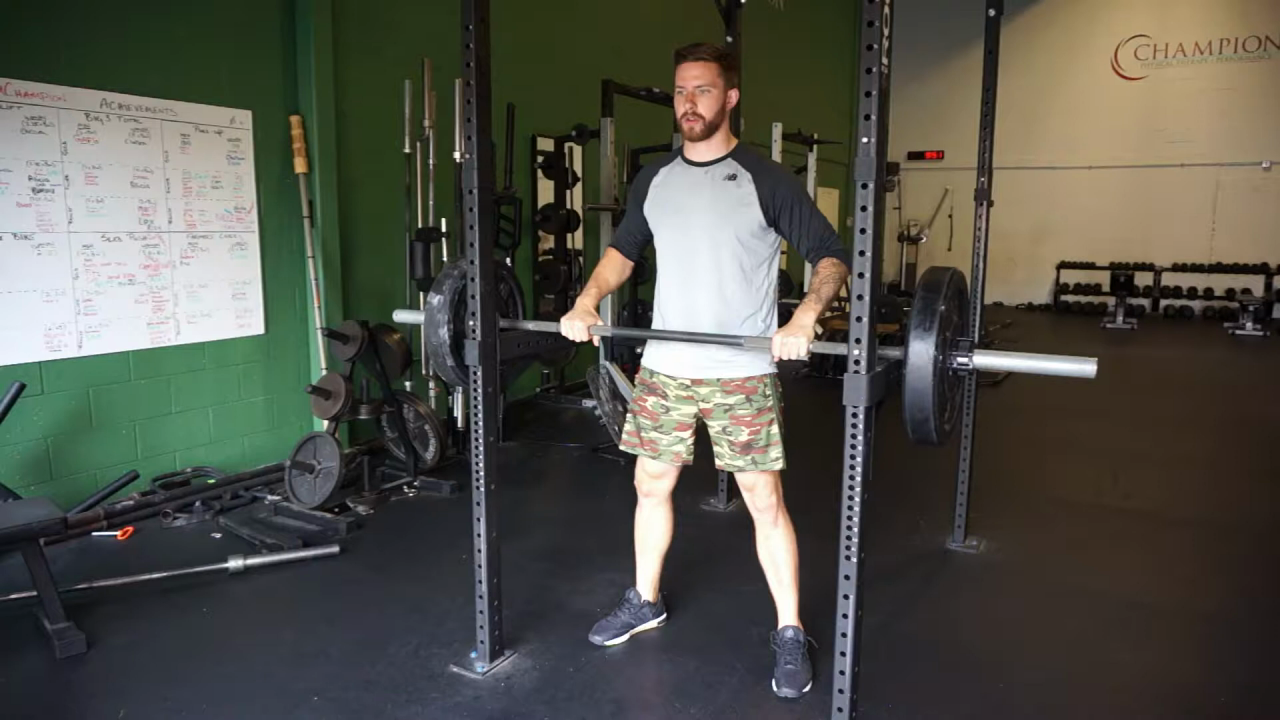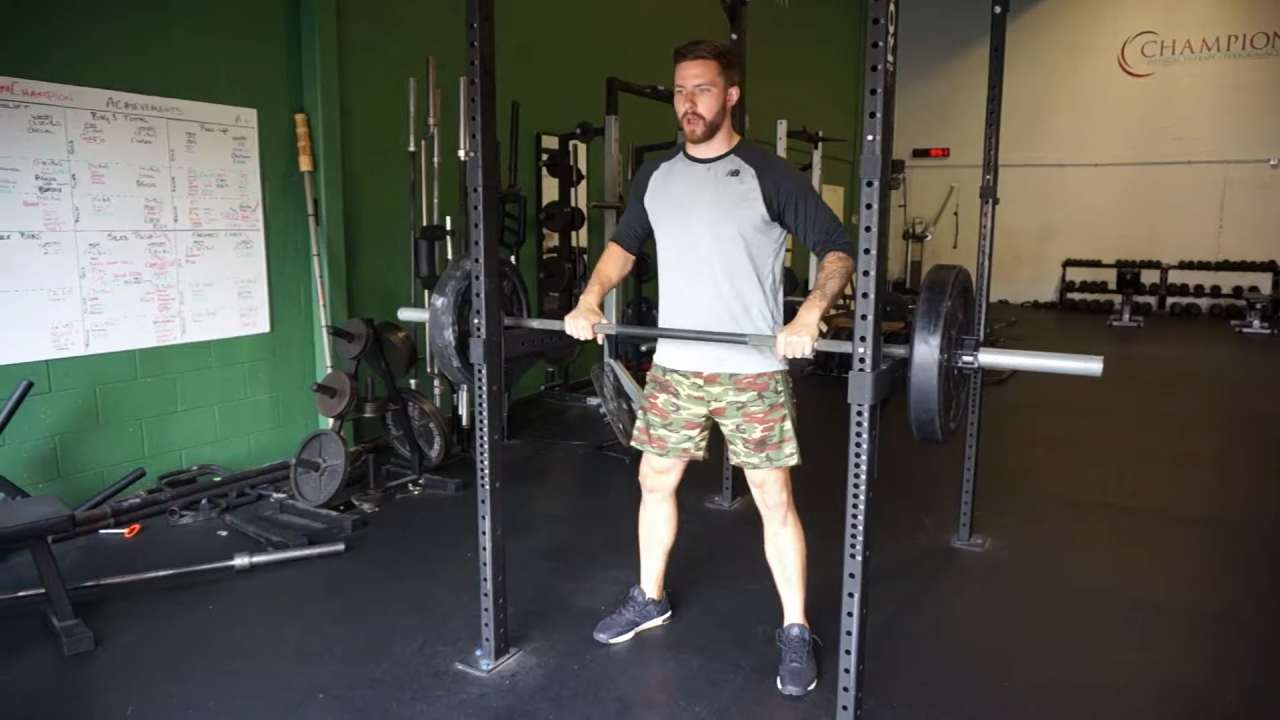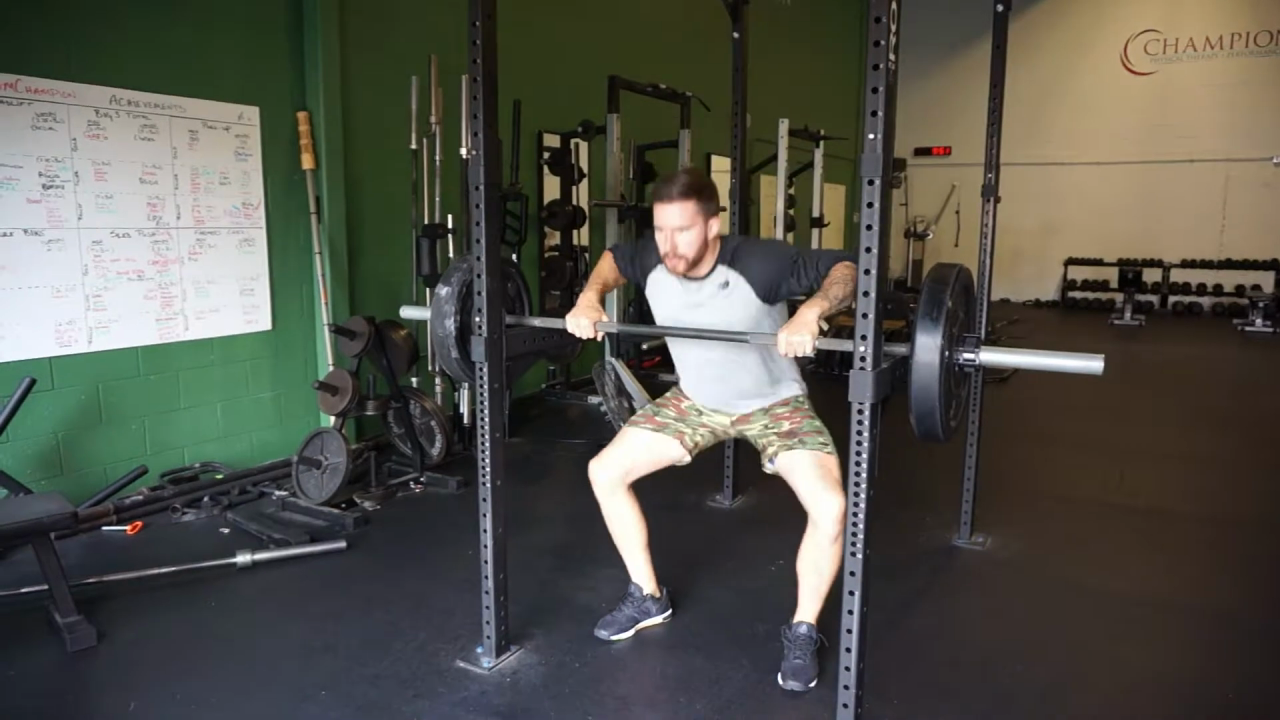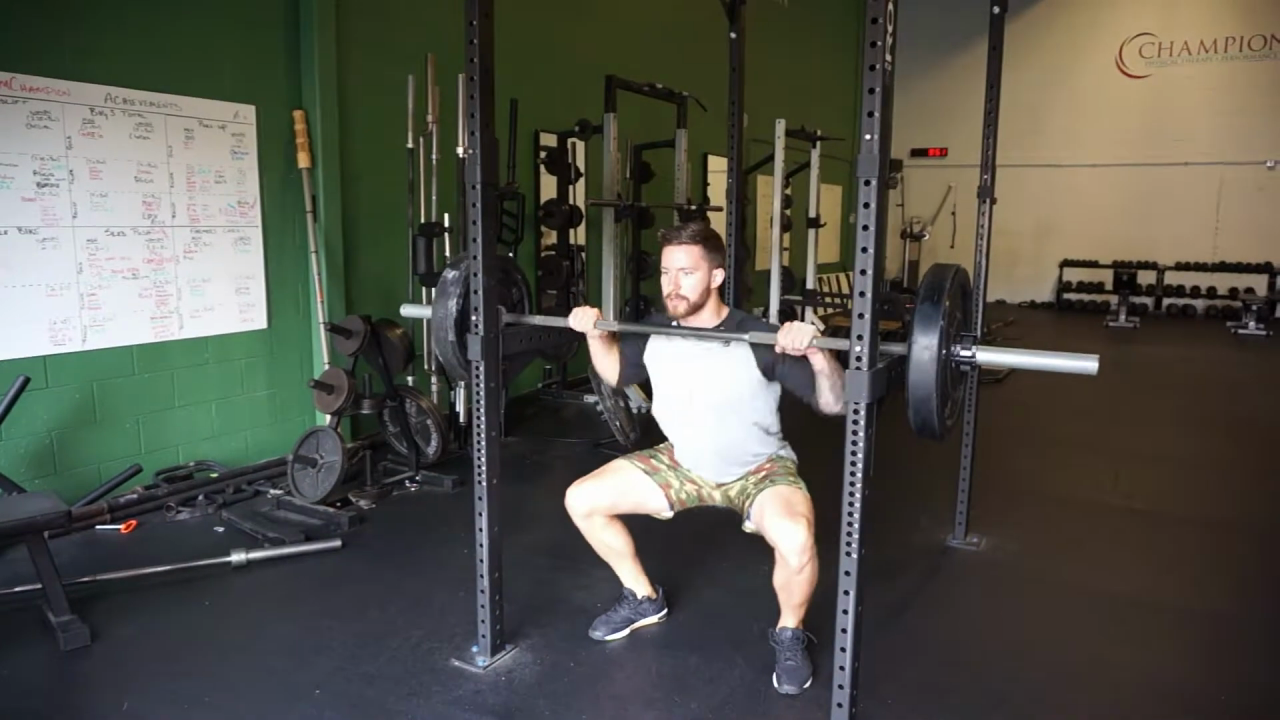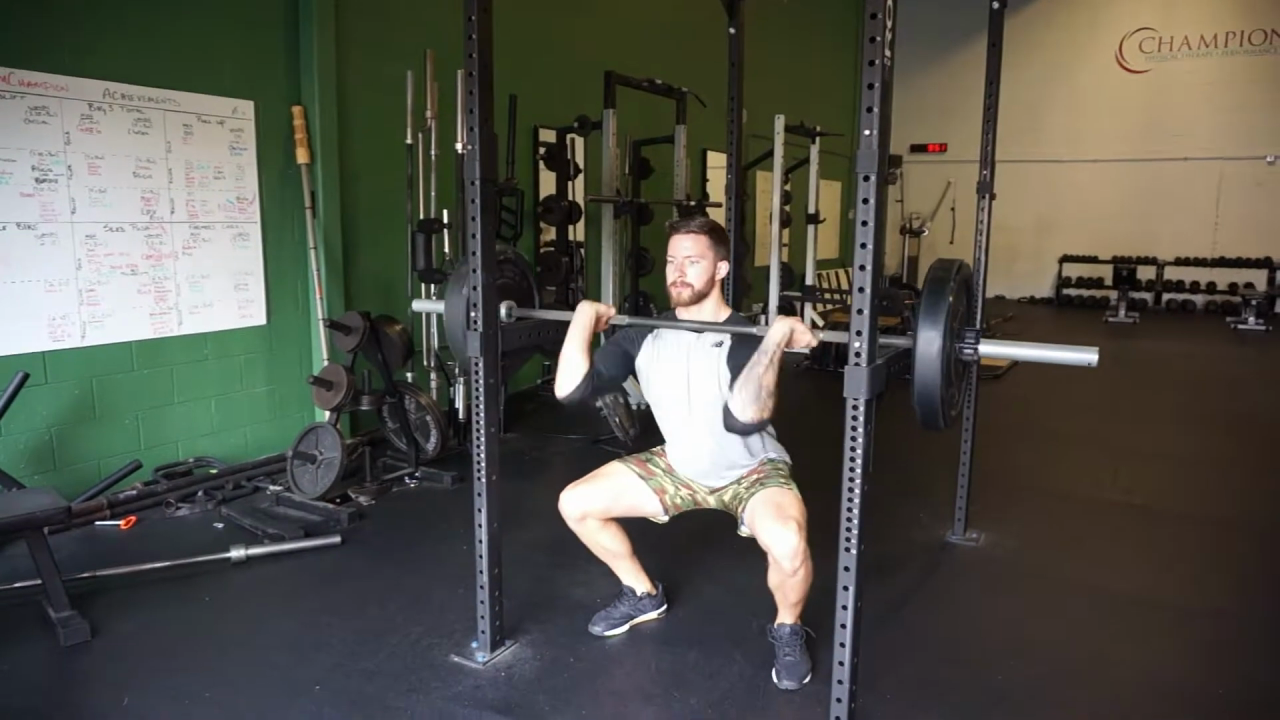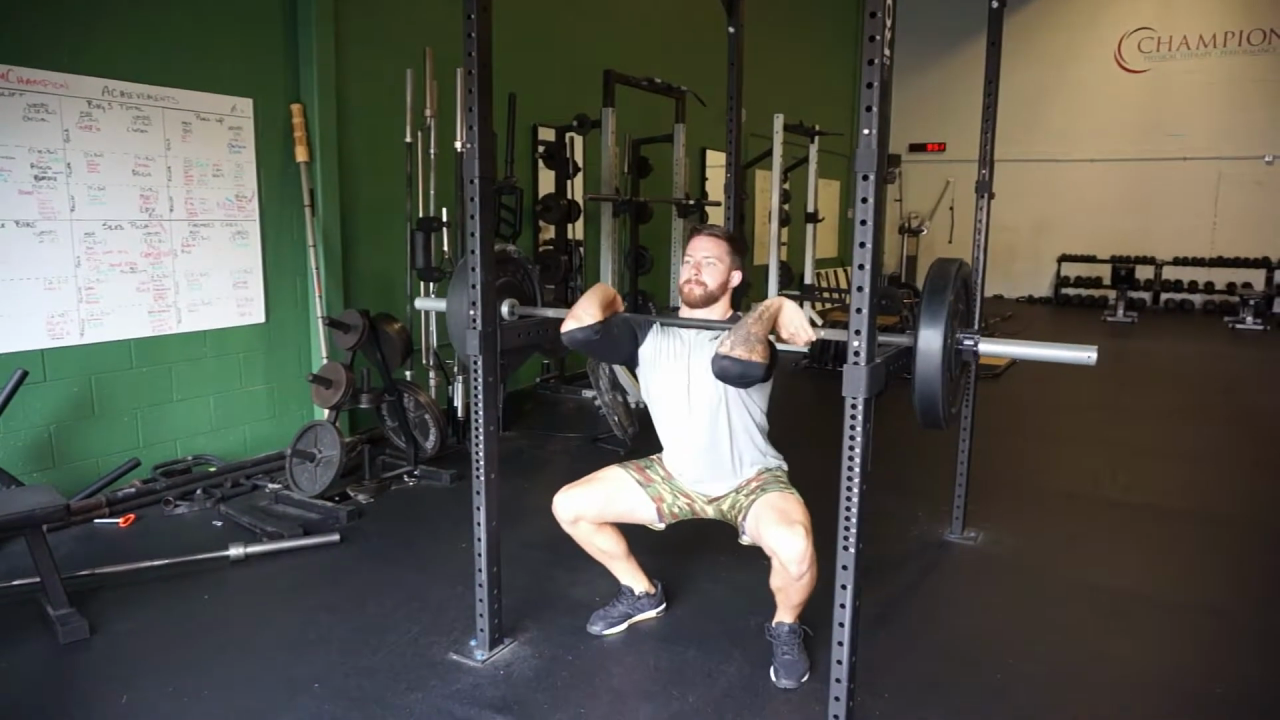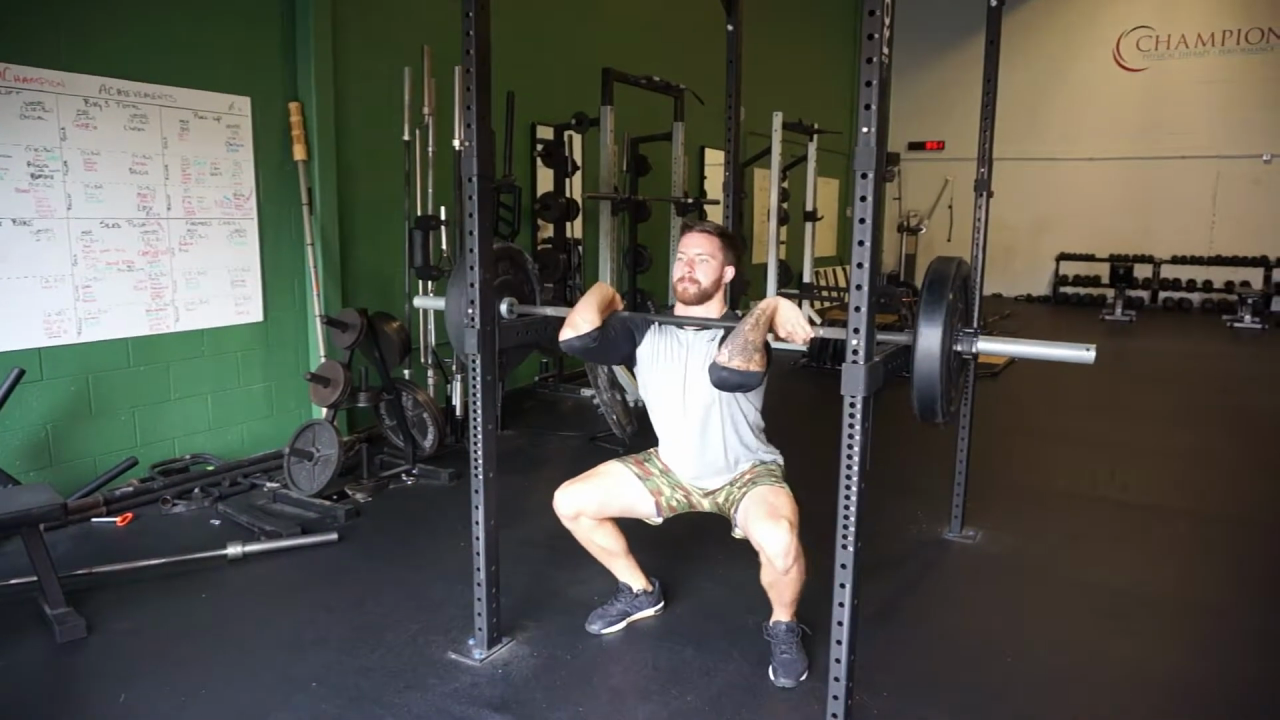
dt=0.5s
person 1, frame 1
left shoulder: (764, 179)
right shoulder: (655, 178)
left elbow: (830, 254)
right elbow: (624, 249)
left wrist: (804, 318)
right wrist: (587, 302)
left hip: (741, 371)
right hip: (665, 365)
left knee: (764, 501)
right knee: (651, 486)
left ankle: (790, 635)
right ankle: (646, 600)
person 1, frame 2
left shoulder: (767, 174)
right shoulder: (655, 174)
left elbow: (837, 248)
right elbow: (624, 243)
left wrist: (810, 314)
right wrist: (590, 300)
left hip: (753, 368)
right hip: (675, 363)
left knee: (774, 499)
right knee: (655, 483)
left ankle: (796, 632)
right ankle: (650, 599)
person 1, frame 3
left shoulder: (758, 263)
right shoulder: (651, 263)
left elbow: (846, 267)
right elbow: (611, 259)
left wrist: (813, 311)
right wrist: (589, 297)
left hip: (774, 403)
right hip: (694, 400)
left knee: (829, 508)
right knee: (605, 472)
left ankle: (802, 633)
right ankle: (648, 598)
person 1, frame 4
left shoulder: (758, 340)
right shoulder: (653, 333)
left elbow: (835, 403)
right elbow: (618, 373)
left wrist: (813, 347)
right wrist: (595, 332)
left hip: (759, 468)
right hip: (683, 462)
left knee: (795, 539)
right knee: (581, 500)
left ankle: (790, 634)
right ankle: (644, 599)
person 1, frame 5
left shoulder: (746, 342)
right shoulder: (643, 337)
left elbow: (743, 417)
right elbow: (569, 388)
left wrist: (779, 336)
right wrist: (587, 315)
left hip: (752, 470)
right hip: (678, 466)
left knee: (787, 542)
right knee: (576, 503)
left ankle: (787, 631)
right ankle: (643, 595)
person 1, frame 6
left shoulder: (748, 339)
right shoulder: (649, 334)
left elbow: (731, 363)
right elbow: (577, 332)
left wrist: (773, 308)
right wrist: (605, 292)
left hip: (750, 480)
right hip: (675, 476)
left knee: (794, 548)
right knee: (569, 507)
left ankle: (785, 629)
right ankle: (642, 594)
person 1, frame 7
left shoulder: (741, 336)
right shoulder: (645, 333)
left elbow: (729, 375)
right elbow: (575, 339)
left wrist: (770, 309)
right wrist: (603, 292)
left hip: (745, 472)
right hip: (673, 468)
left knee: (778, 540)
right knee: (569, 502)
left ankle: (783, 629)
right ankle: (640, 591)
